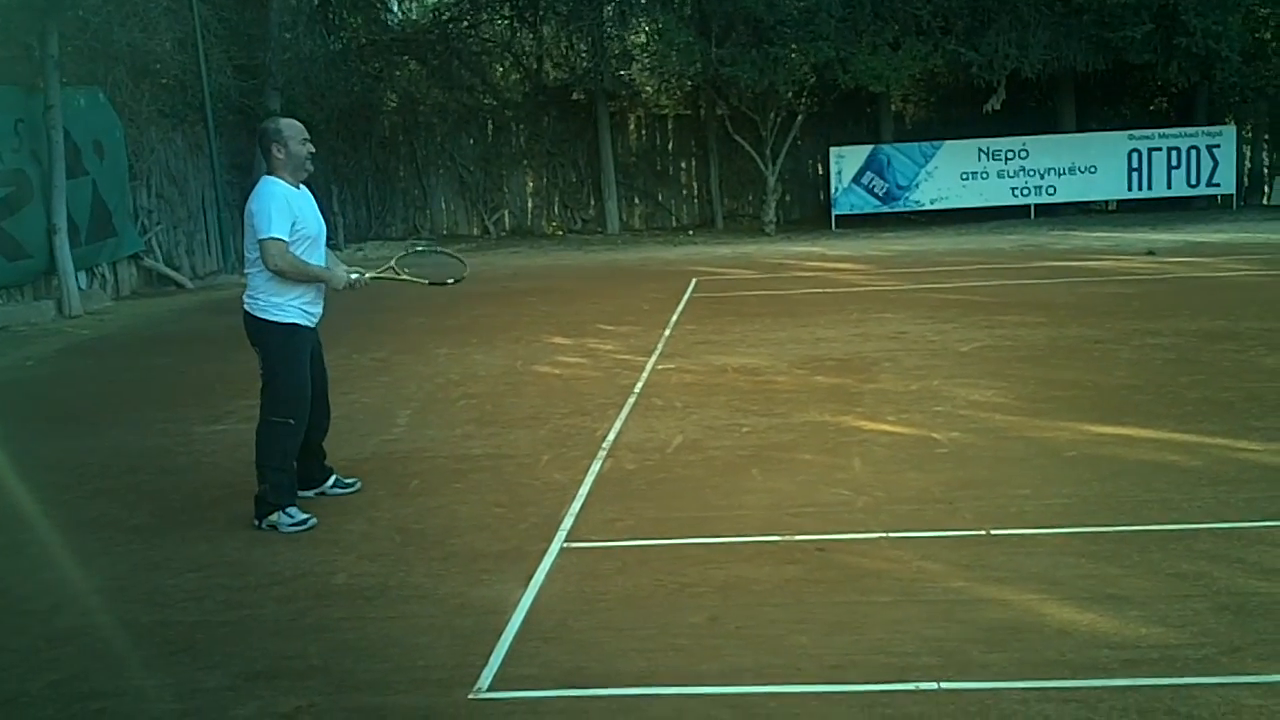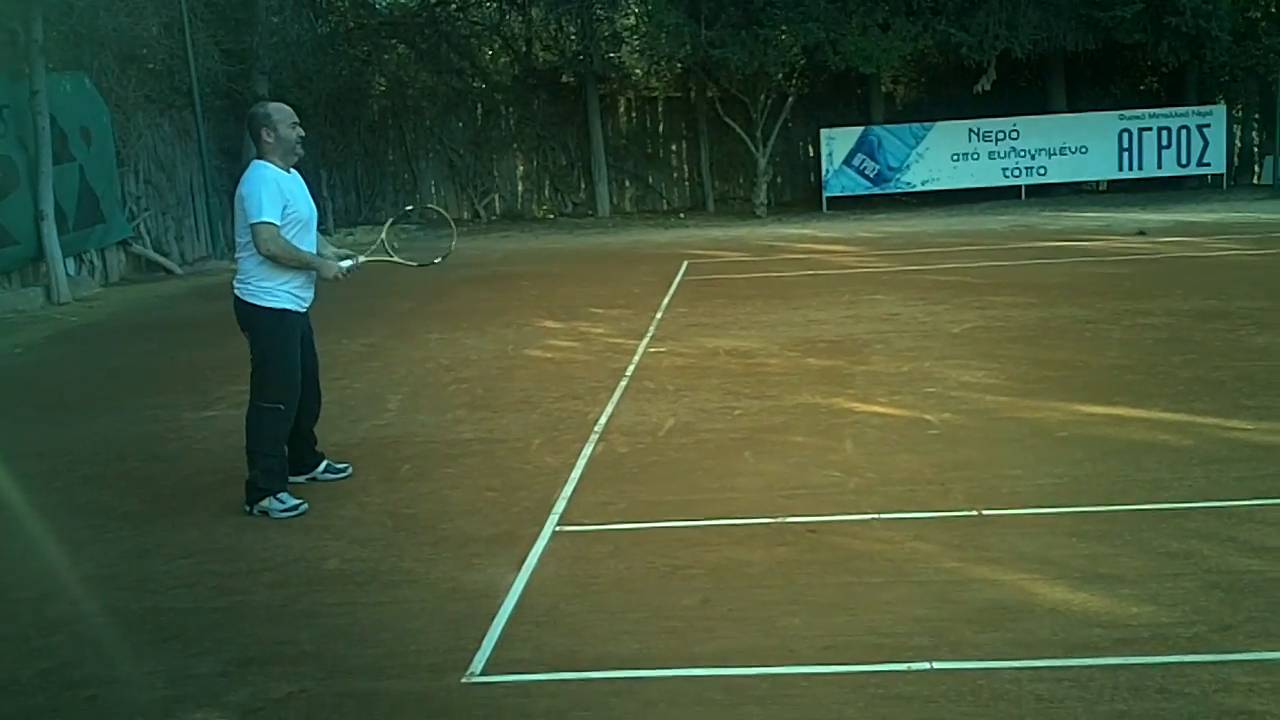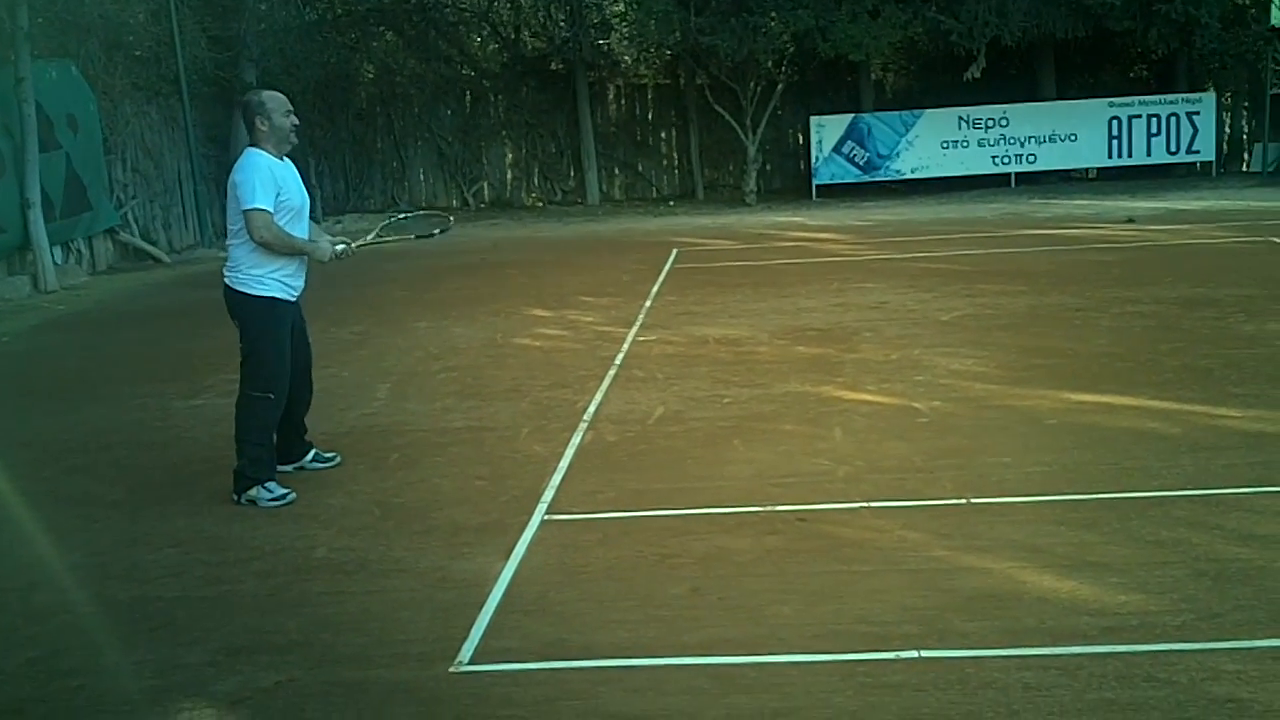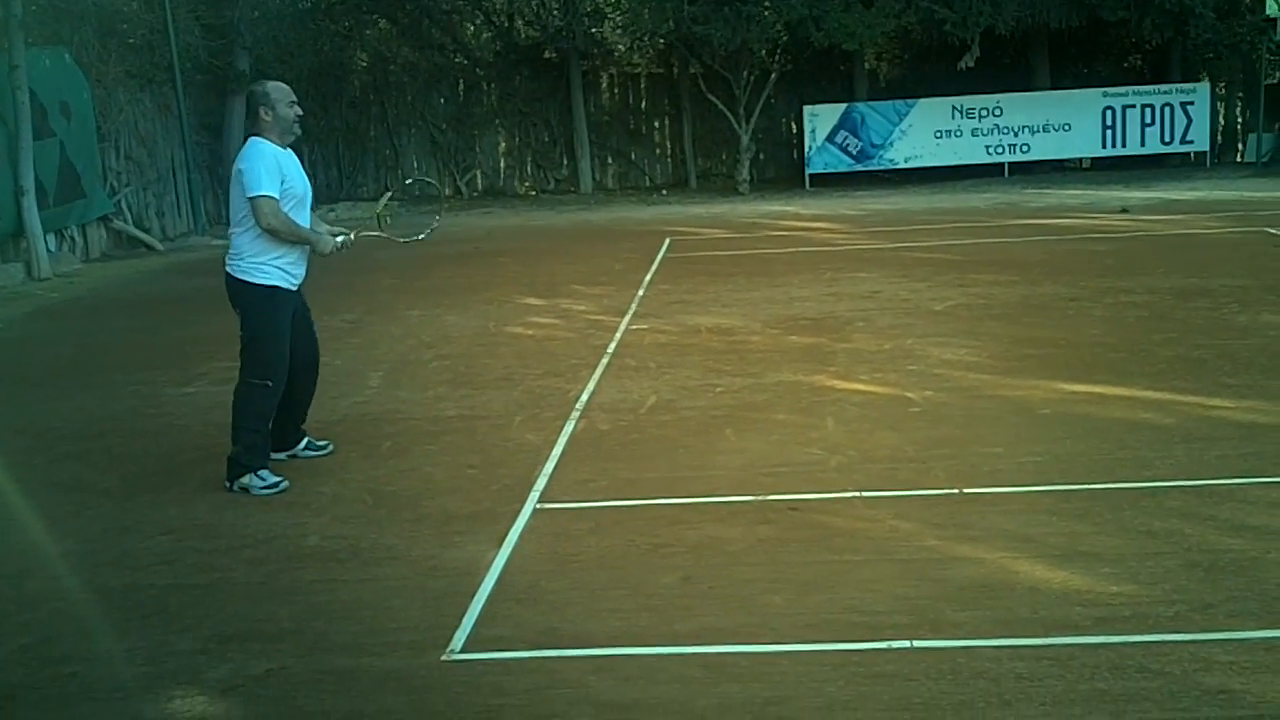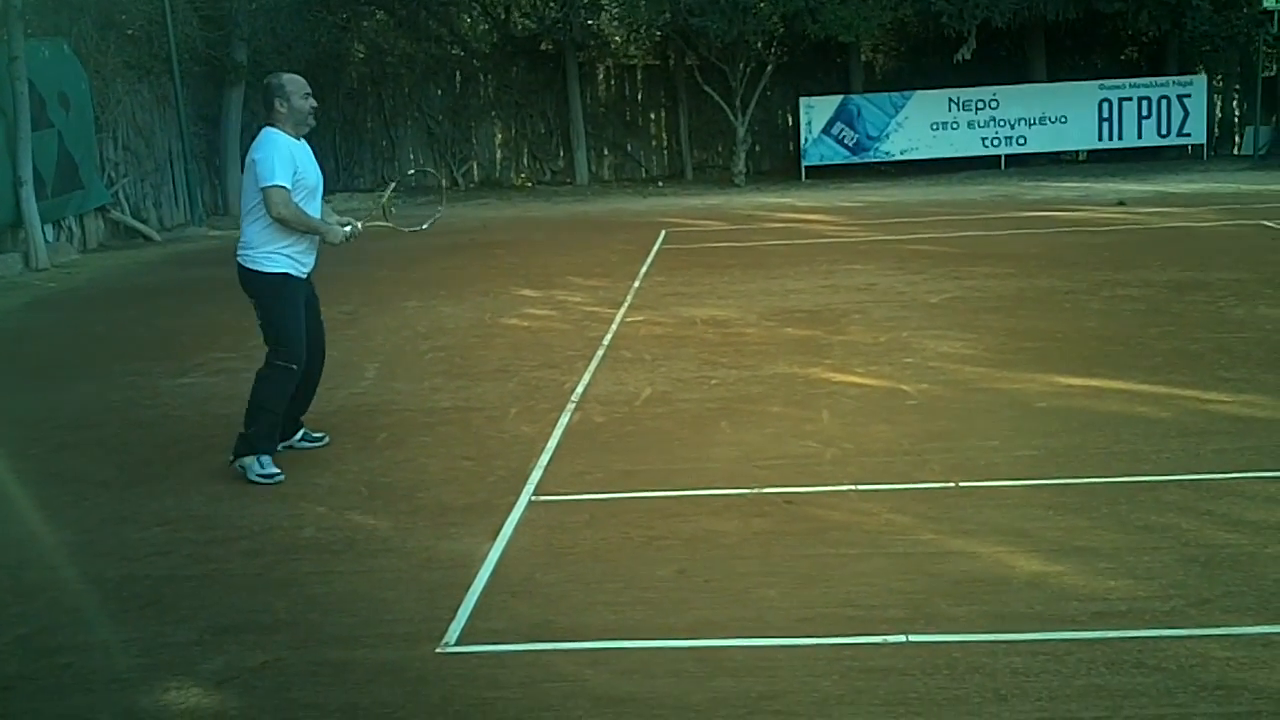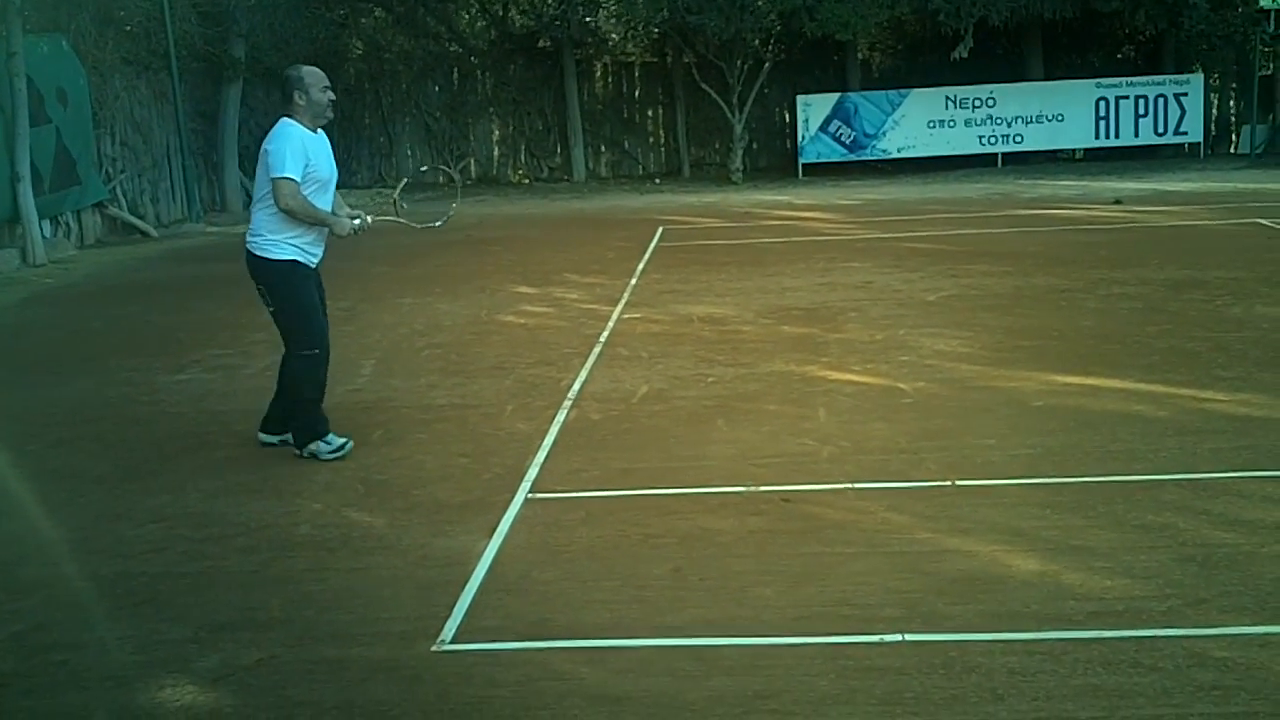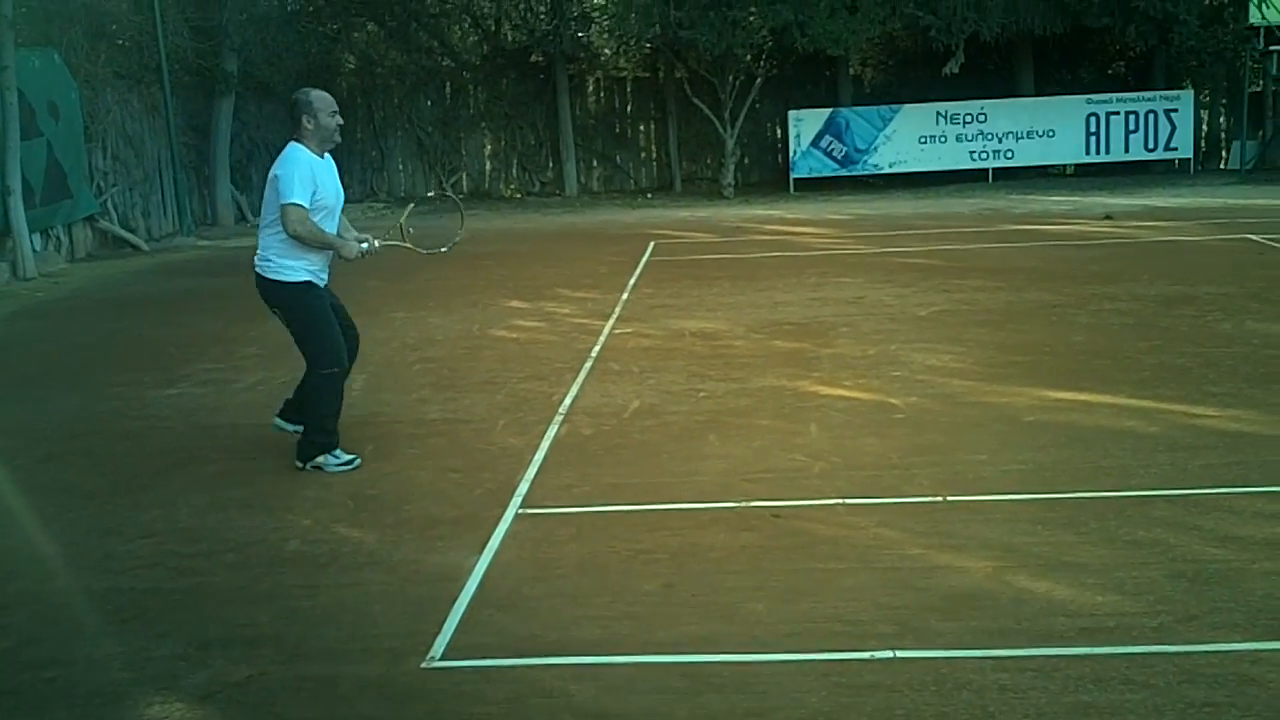
dt=0.2s
person 1, frame 1
left shoulder: (301, 193)
right shoulder: (272, 195)
right elbow: (277, 260)
left wrist: (341, 267)
right wrist: (327, 276)
left hip: (300, 320)
right hip: (276, 322)
left knee: (315, 404)
right knee: (285, 411)
left ankle: (313, 476)
right ankle: (273, 505)
person 1, frame 2
left shoulder: (291, 177)
right shoulder: (262, 180)
right elbow: (269, 244)
left wrist: (331, 253)
right wrist: (318, 265)
left hip: (292, 306)
right hip: (267, 308)
left knee: (306, 389)
right knee: (275, 398)
left ankle: (304, 462)
right ankle: (264, 491)
person 1, frame 3
left shoulder: (284, 165)
right shoulder: (255, 167)
right elbow: (262, 231)
left wrist: (324, 238)
right wrist: (311, 249)
left hip: (282, 295)
right hip: (257, 296)
left knee: (299, 376)
right knee: (265, 387)
left ankle: (292, 450)
right ankle: (251, 480)
person 1, frame 4
left shoulder: (285, 155)
right shoulder: (259, 156)
right elbow: (269, 219)
left wrist: (326, 229)
right wrist: (315, 240)
left hip: (284, 283)
right hip: (258, 284)
left knee: (304, 363)
right knee: (264, 375)
left ankle: (286, 439)
right ankle: (245, 468)
person 1, frame 5
left shoulder: (298, 145)
right shoulder: (273, 146)
left elbow: (308, 200)
right elbow: (279, 208)
left wrist: (334, 219)
right wrist: (324, 230)
left hip: (294, 270)
right hip: (268, 270)
left knee: (311, 353)
right knee: (287, 359)
left ankle: (286, 430)
right ankle: (251, 450)
person 1, frame 6
left shoulder: (318, 138)
right shoulder: (288, 138)
left elbow: (323, 190)
right elbow: (287, 200)
left wrist: (345, 212)
right wrist: (332, 222)
left hip: (300, 260)
right hip: (277, 259)
left knee: (313, 344)
right knee: (309, 346)
left ankle: (281, 425)
right ankle: (310, 434)
person 1, frame 7
left shoulder: (325, 160)
right shoulder: (297, 163)
left elbow: (330, 212)
right elbow: (295, 224)
left wrist: (353, 236)
right wrist: (339, 245)
left hip: (309, 278)
right hip: (287, 280)
left knee: (346, 342)
right knee: (329, 359)
left ankle: (298, 413)
right ankle: (316, 449)
